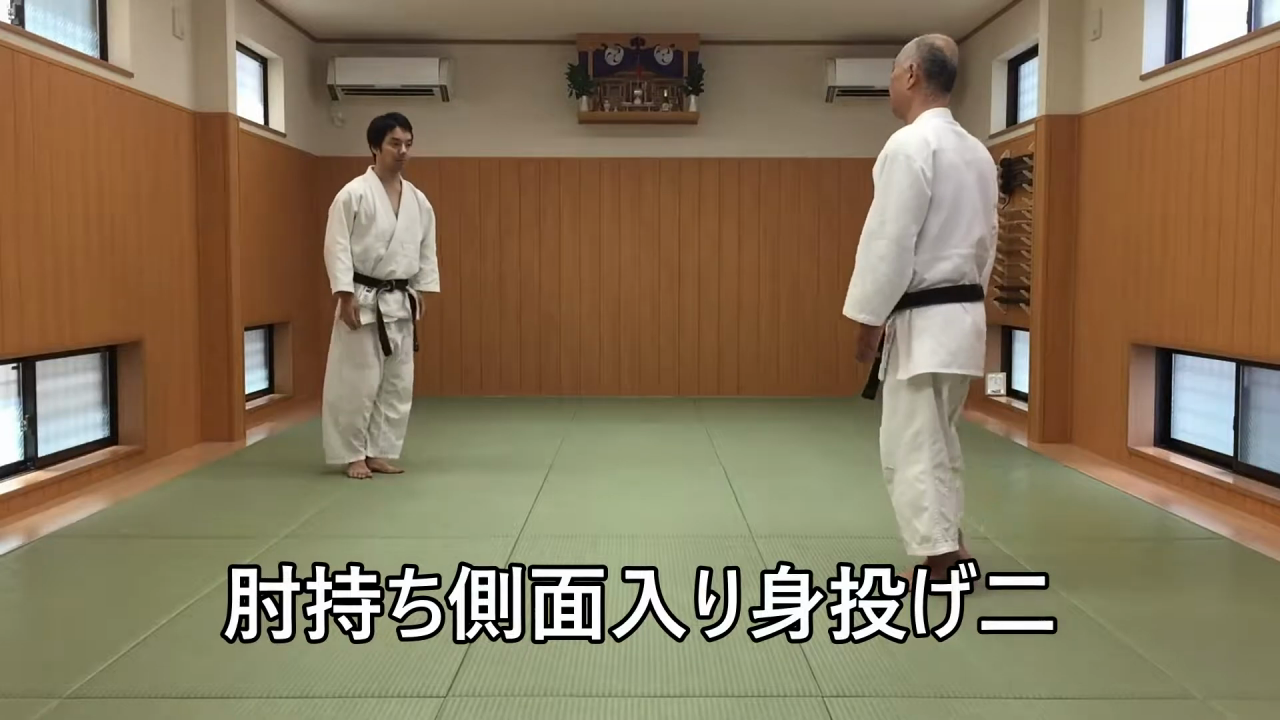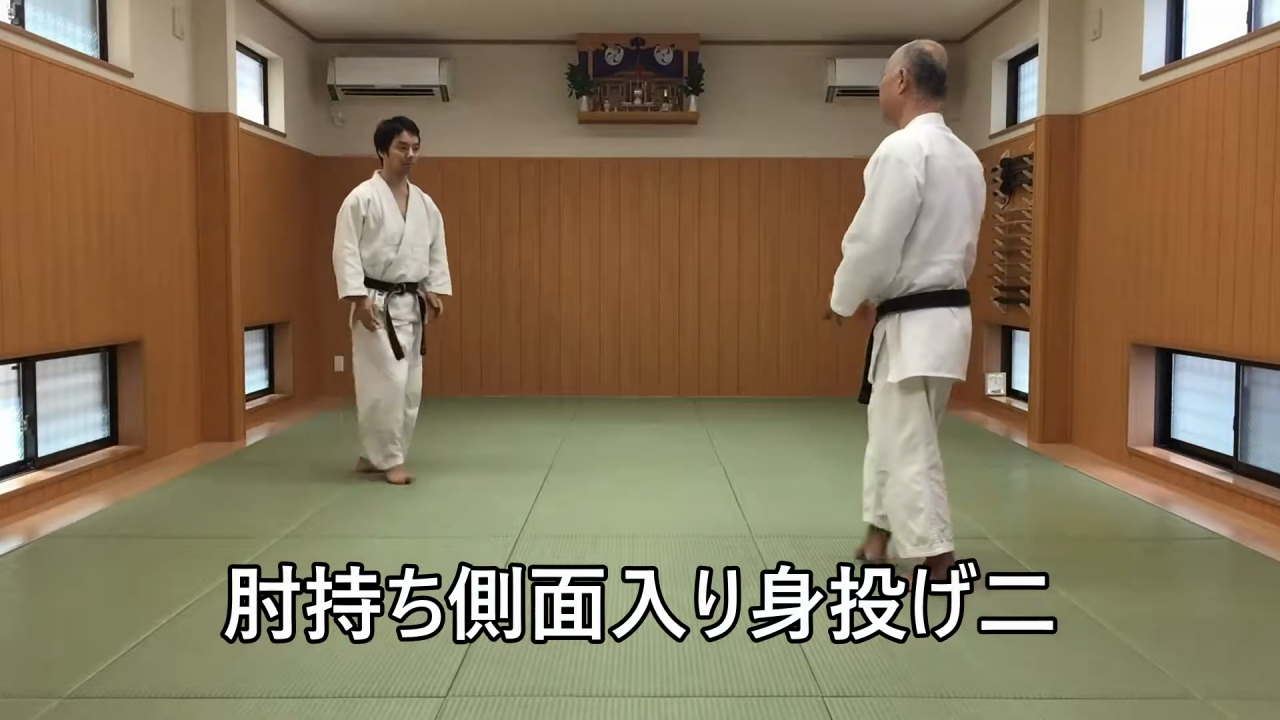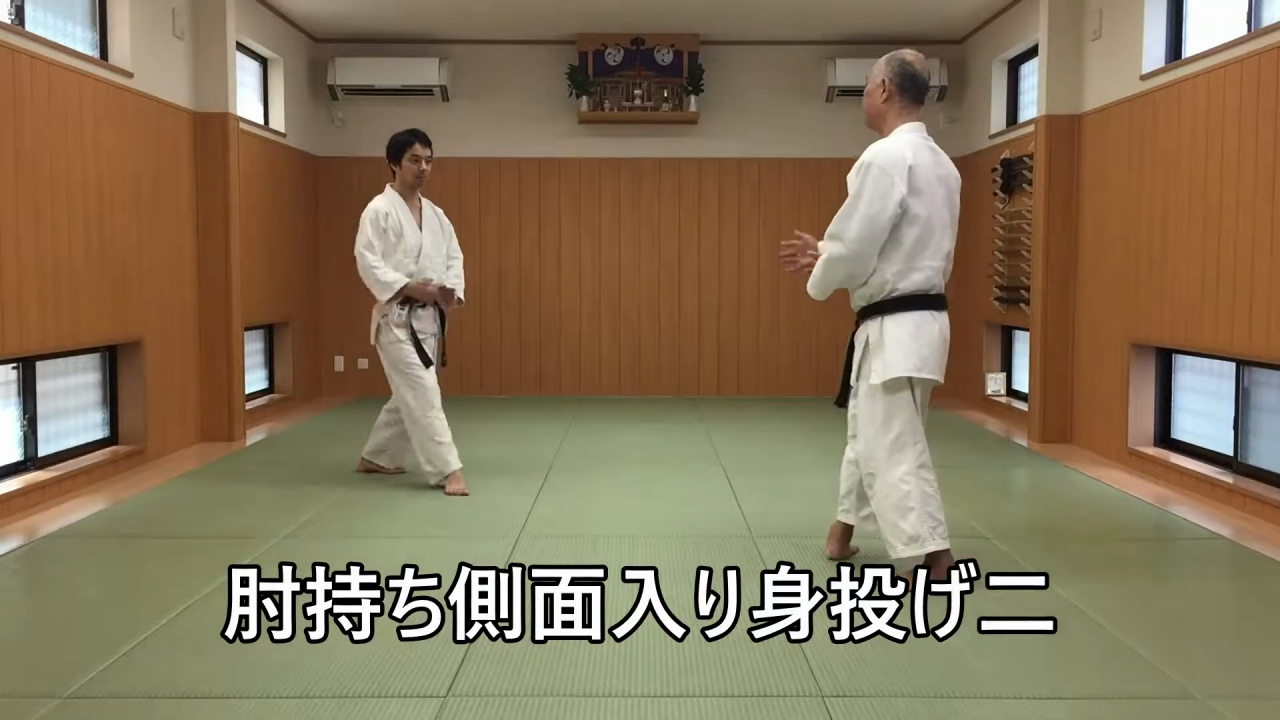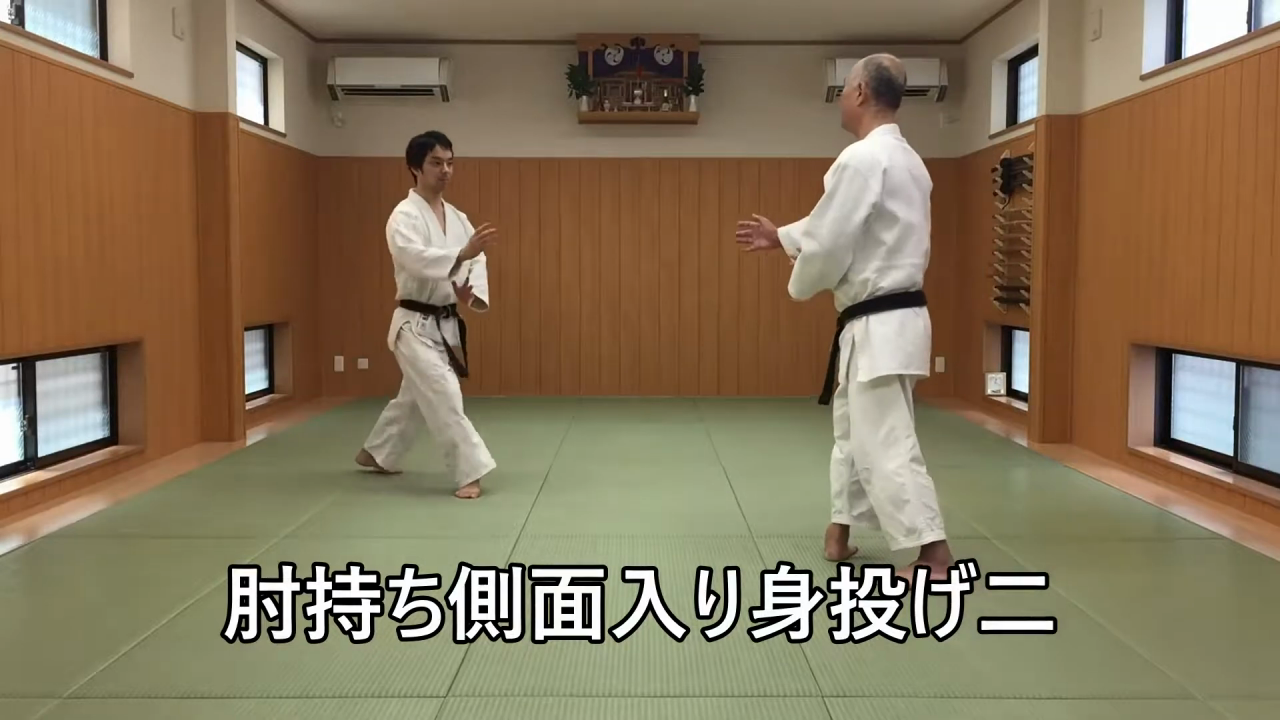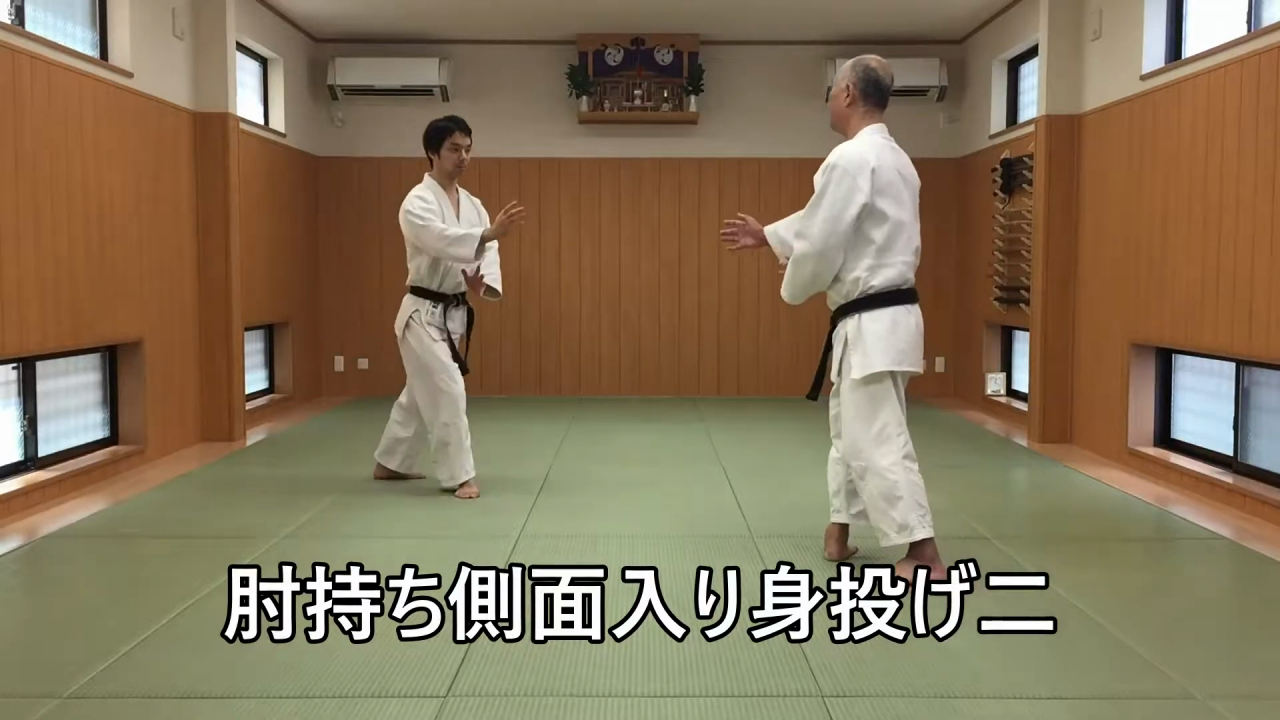
dt=0.2s
person 1, frame 1
left shoulder: (911, 145)
right shoulder: (976, 152)
left elbow: (888, 241)
right elbow: (982, 240)
left wrist: (864, 315)
left hip: (924, 318)
right hip: (964, 311)
left knee: (913, 447)
right knee: (936, 440)
left ankle: (939, 559)
right ankle: (948, 542)
person 1, frame 2
left shoulder: (903, 149)
right shoulder: (964, 156)
left elbow: (875, 243)
left wrist: (842, 297)
left hip: (914, 323)
right hip: (947, 313)
left knee: (907, 448)
right knee: (890, 432)
left ankle: (938, 563)
right ankle: (880, 534)
person 1, frame 3
left shoulder: (887, 156)
right shoulder: (938, 162)
left elbow: (855, 245)
left wrist: (819, 279)
right wrist: (825, 249)
left hip: (894, 327)
right hip: (918, 318)
left knee: (895, 450)
right knee: (866, 432)
left ankle: (937, 561)
right ankle: (844, 530)
person 1, frame 4
left shoulder: (863, 158)
right shoulder: (905, 159)
left elbow: (830, 241)
left wrist: (801, 284)
right wrist: (781, 237)
left hip: (878, 325)
right hip: (894, 317)
left knee: (887, 446)
right knee: (853, 430)
left ankle: (933, 554)
right ankle: (841, 532)
person 1, frame 5
left shoulder: (852, 158)
right shoulder: (895, 159)
left elbow: (821, 242)
left wrist: (793, 290)
right wrist: (767, 235)
left hip: (871, 322)
right hip: (884, 315)
left knee: (879, 443)
right knee: (849, 432)
left ankle: (924, 554)
right ankle: (839, 533)
person 2, frame 1
left shoulder: (418, 200)
right shoulder: (354, 194)
left elbow: (426, 250)
right elbow: (337, 247)
left wrist: (422, 291)
right wrist: (346, 296)
left hip: (401, 302)
right hip: (364, 299)
left knee: (398, 385)
right knee: (358, 382)
left ankle: (380, 453)
right ankle: (353, 454)
person 2, frame 2
left shoulder: (424, 203)
right shoulder: (361, 198)
left elbow: (436, 251)
right elbow: (345, 252)
left wrist: (436, 290)
right wrist: (361, 298)
left hip: (411, 304)
right hip: (375, 304)
left knee: (408, 386)
right knee: (388, 384)
left ankle: (376, 455)
right ankle: (388, 459)
person 2, frame 3
left shoulder: (435, 214)
right shoulder: (378, 211)
left elbow: (451, 256)
right elbow: (367, 262)
left wrist: (451, 289)
right wrist: (407, 286)
left hip: (427, 316)
right hip: (396, 317)
left knee: (407, 396)
right knee: (422, 392)
left ankle: (377, 457)
right ankle: (447, 470)
person 2, frame 4
left shoulder: (458, 217)
right shoulder: (404, 216)
left elbow: (477, 262)
right elbow: (415, 257)
left wrist: (472, 291)
right wrist: (463, 252)
left hip: (446, 322)
right hip: (416, 324)
left knee: (414, 396)
right knee: (445, 397)
left ankle: (374, 454)
right ankle: (469, 472)
person 2, frame 5
left shoulder: (472, 204)
right shoulder: (417, 202)
left elbow: (487, 250)
right elbow: (442, 239)
left wrist: (484, 280)
right wrist: (489, 233)
left hip: (453, 312)
right hip: (423, 313)
left knee: (421, 392)
right knee: (447, 393)
left ankle: (391, 461)
right ankle: (458, 475)
